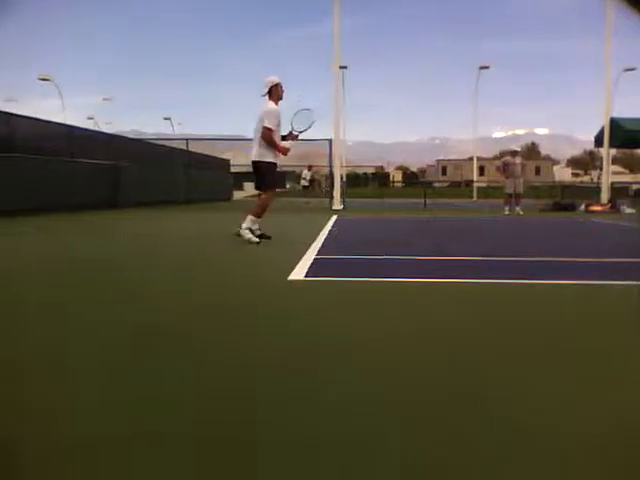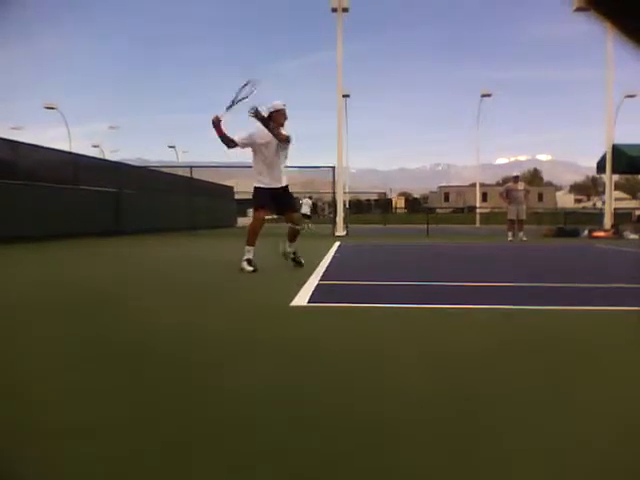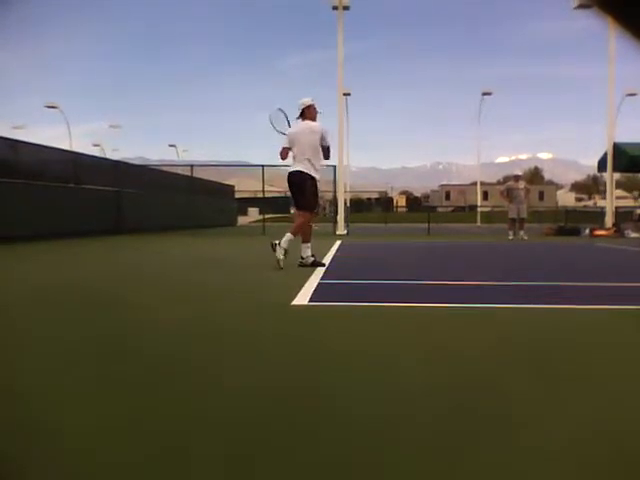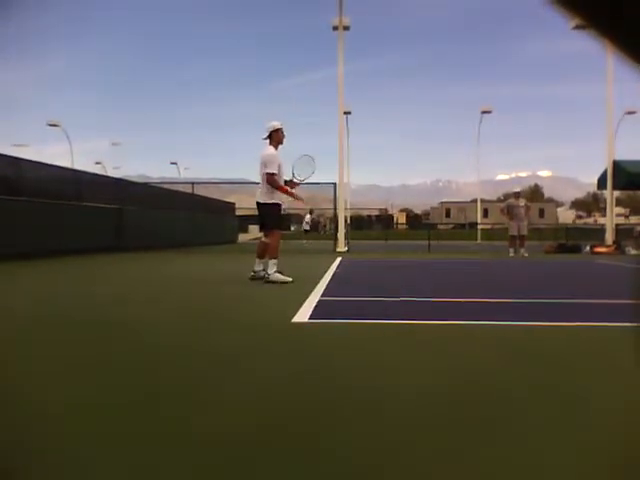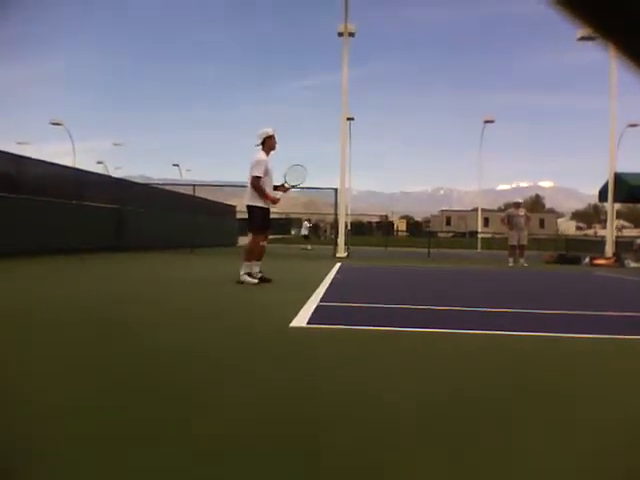
dt=1s
person 1, frame 1
left shoulder: (268, 109)
right shoulder: (273, 109)
right elbow: (265, 135)
left wrist: (285, 137)
right wrist: (280, 148)
left hip: (260, 158)
right hip: (266, 159)
left knee: (266, 194)
right knee: (269, 194)
left ankle: (254, 228)
right ankle: (246, 227)
person 1, frame 2
left shoulder: (283, 135)
right shoulder: (255, 134)
left elbow: (282, 139)
right elbow: (230, 144)
left wrist: (263, 120)
right wrist: (218, 128)
left hip: (280, 185)
right hip: (262, 185)
left knee: (296, 220)
right knee: (259, 218)
left ankle: (290, 249)
right ankle: (247, 257)
person 1, frame 3
left shoulder: (291, 131)
right shoulder: (319, 128)
left elbow: (283, 156)
right elbow: (327, 155)
left hip: (294, 174)
right hip: (306, 176)
left knee: (305, 215)
right knee: (307, 215)
left ankle: (306, 256)
right ankle: (282, 245)
person 1, frame 4
left shoulder: (270, 153)
right shoulder: (271, 154)
right elbow: (270, 180)
left wrist: (286, 182)
right wrist: (289, 192)
left hip: (267, 200)
right hip: (270, 201)
left knee: (267, 236)
right knee: (275, 235)
left ankle: (258, 270)
right ankle: (272, 272)
person 1, frame 5
left shoulder: (265, 159)
right shoulder: (261, 159)
right elbow: (255, 183)
left wrist: (278, 188)
right wrist: (270, 197)
left hip: (263, 205)
right hip: (256, 204)
left knee: (263, 239)
right knee: (256, 238)
left ankle: (255, 272)
right ankle: (244, 273)
